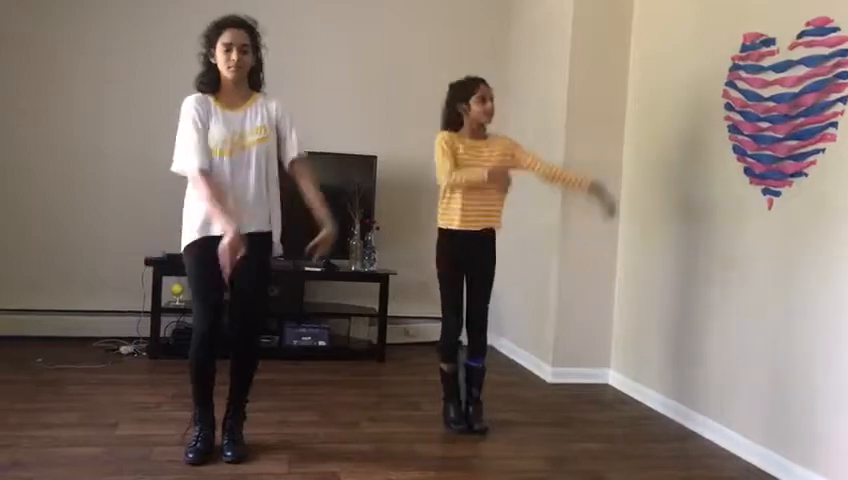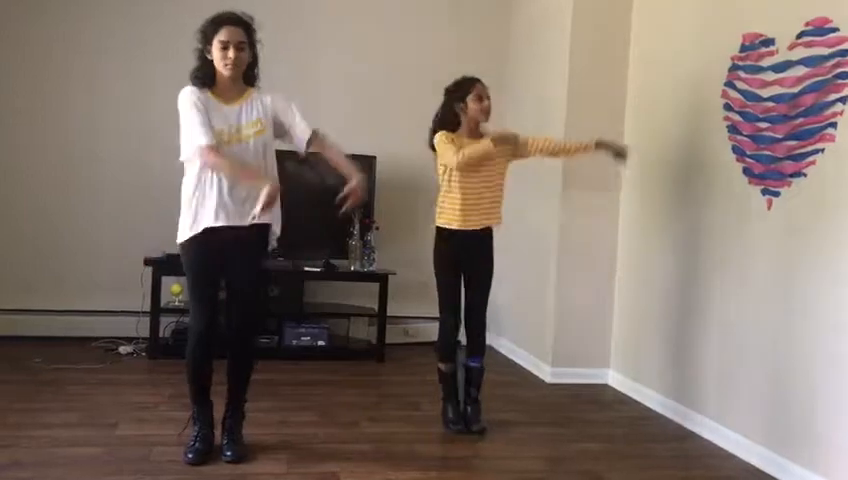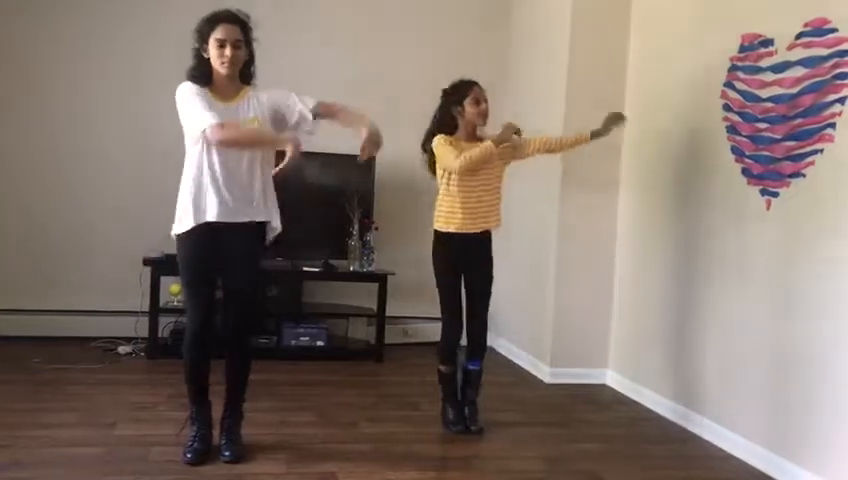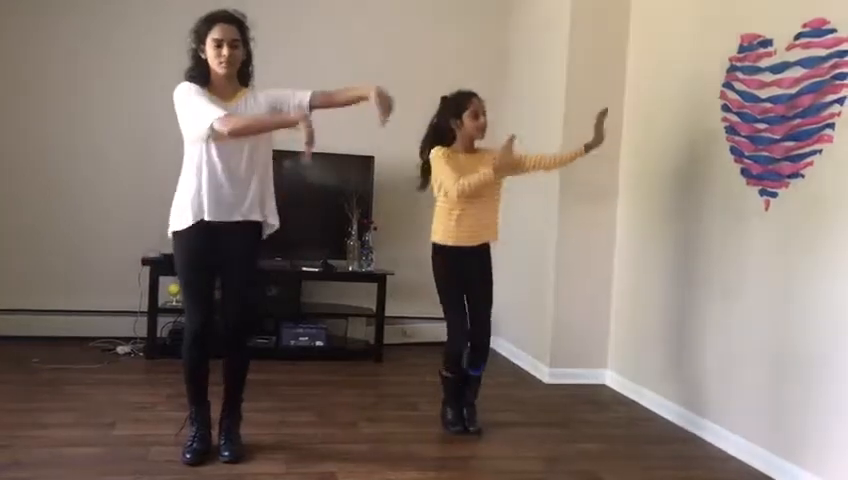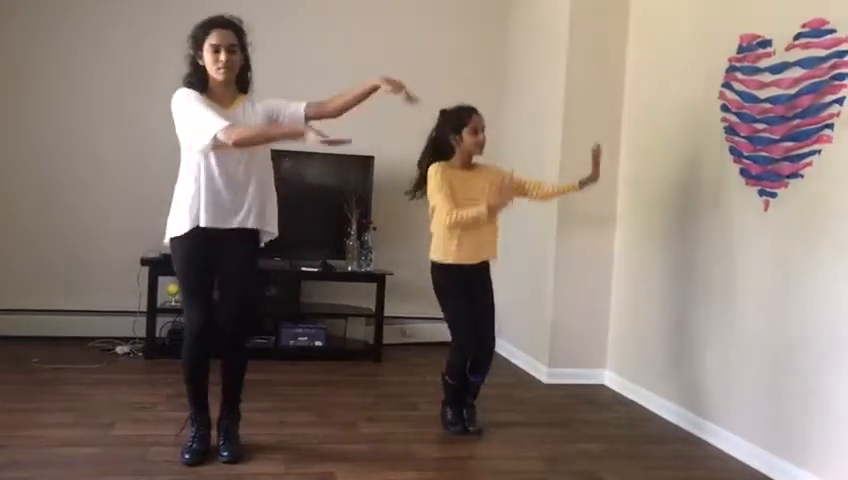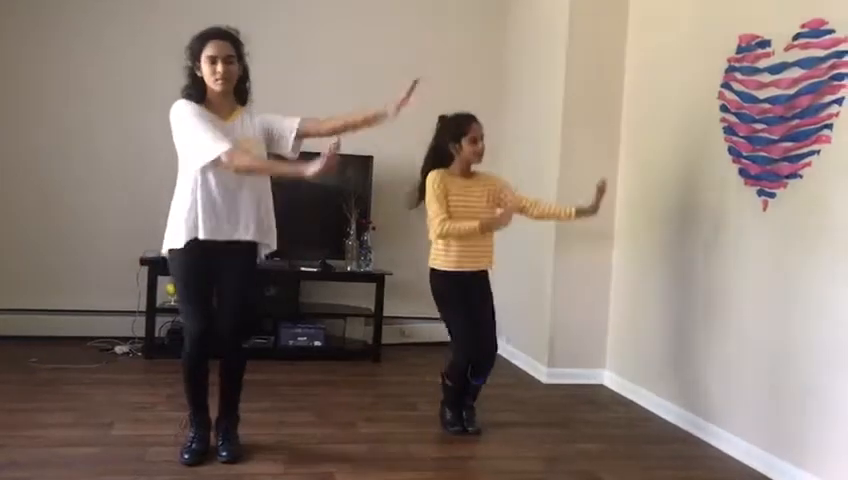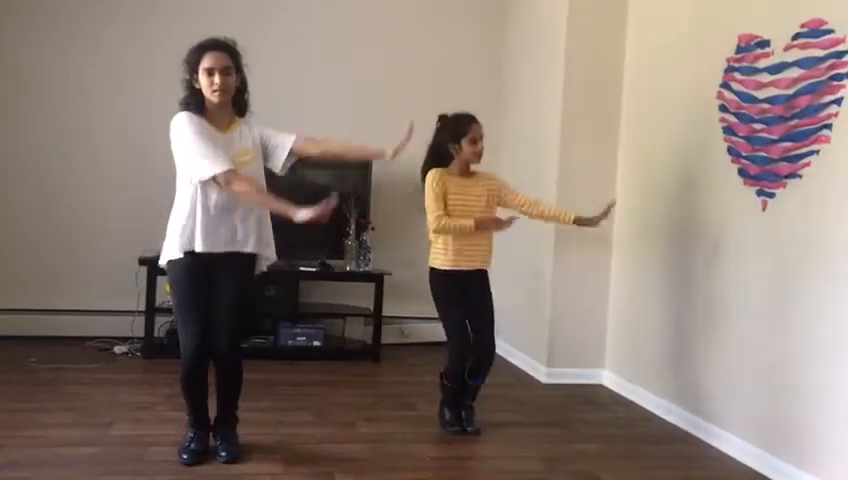
dt=0.1s
person 1, frame 1
left shoulder: (270, 110)
right shoulder: (195, 107)
left elbow: (298, 165)
right elbow: (197, 176)
left wrist: (325, 220)
right wrist: (227, 227)
left hip: (257, 235)
right hip: (206, 234)
left knee: (247, 333)
right knee: (206, 330)
left ankle: (233, 426)
right ankle: (202, 425)
person 1, frame 2
left shoulder: (268, 103)
right shoulder: (192, 97)
left elbow: (314, 138)
right elbow: (208, 152)
left wrist: (353, 173)
right wrist: (262, 180)
left hip: (253, 228)
right hip: (202, 228)
left knee: (243, 328)
right knee: (203, 327)
left ankle: (232, 425)
right ankle: (201, 425)
person 1, frame 3
left shoulder: (266, 100)
right shoulder: (189, 94)
left elbow: (323, 107)
right elbow: (220, 134)
left wrist: (366, 125)
right wrist: (282, 137)
left hip: (246, 224)
right hip: (198, 224)
left knee: (239, 326)
right knee: (199, 325)
left ankle: (231, 425)
right ankle: (199, 425)
person 1, frame 4
left shoulder: (265, 99)
right shoulder: (188, 93)
left elbow: (326, 98)
right elbow: (228, 126)
left wrist: (369, 91)
right wrist: (296, 120)
left hip: (243, 223)
right hip: (196, 221)
left knee: (238, 325)
right knee: (198, 324)
left ankle: (230, 424)
right ankle: (198, 425)
person 1, frame 5
left shoulder: (261, 107)
right shoulder: (186, 101)
left elbow: (325, 107)
right elbow: (234, 136)
left wrist: (377, 84)
right wrist: (303, 130)
left hip: (241, 231)
right hip: (193, 229)
left knee: (233, 330)
right knee: (198, 329)
left ankle: (229, 425)
right ankle: (199, 426)
person 1, frame 6
left shoulder: (258, 121)
right shoulder: (185, 112)
left elbow: (319, 127)
right elbow: (235, 161)
left wrist: (384, 114)
right wrist: (304, 170)
left hip: (239, 242)
right hip: (192, 239)
left knee: (231, 335)
right knee: (198, 334)
left ankle: (227, 426)
right ankle: (199, 426)
person 1, frame 7
left shoulder: (256, 132)
right shoulder: (185, 125)
left elbow: (313, 149)
right elbow: (230, 182)
left wrist: (380, 154)
right wrist: (294, 211)
left hip: (238, 252)
right hip: (190, 251)
left knee: (226, 344)
right knee: (195, 344)
left ankle: (226, 426)
right ankle: (198, 427)
person 2, frame 1
left shoulder: (504, 145)
right shoulder: (446, 141)
left elbow: (545, 168)
right elbow: (448, 179)
left wrist: (587, 185)
right wrist: (489, 174)
left hip: (483, 240)
right hip: (452, 238)
left knee: (478, 322)
right knee: (452, 321)
left ankle: (473, 402)
right ankle: (451, 402)
person 2, frame 2
left shoulder: (504, 143)
right shoulder: (444, 139)
left elbow: (548, 147)
right elbow: (459, 161)
left wrist: (596, 145)
right wrist: (493, 141)
left hip: (481, 239)
right hip: (450, 237)
left knee: (477, 322)
right knee: (450, 321)
left ankle: (472, 401)
right ankle: (449, 401)
person 2, frame 3
left shoulder: (503, 145)
right shoulder: (442, 142)
left elbow: (547, 145)
right elbow: (461, 164)
left wrist: (596, 133)
right wrist: (495, 142)
left hip: (480, 242)
right hip: (449, 241)
left knee: (478, 326)
right knee: (452, 324)
left ankle: (469, 403)
right ankle: (450, 404)
person 2, frame 4
left shoulder: (495, 159)
right shoulder: (440, 155)
left elbow: (542, 161)
right elbow: (458, 190)
left wrist: (589, 145)
right wrist: (496, 168)
left hip: (479, 254)
right hip: (448, 253)
left knee: (481, 334)
right knee: (460, 333)
left ankle: (468, 403)
right ankle: (450, 403)
person 2, frame 5
left shoulder: (491, 174)
right shoulder: (438, 172)
left elbow: (537, 190)
right elbow: (449, 219)
left wrist: (584, 181)
right wrist: (494, 206)
left hip: (479, 270)
right hip: (447, 269)
left knee: (485, 346)
right knee: (464, 343)
left ankle: (467, 405)
right ankle: (450, 405)
person 2, frame 6
left shoulder: (490, 183)
right shoulder: (437, 179)
left elbow: (534, 208)
right elbow: (441, 228)
left wrist: (583, 211)
right wrist: (487, 224)
left hip: (477, 277)
right hip: (446, 275)
left knee: (487, 351)
right knee: (465, 349)
left ankle: (467, 406)
right ankle: (449, 405)
person 2, frame 7
left shoulder: (490, 183)
right shoulder: (436, 177)
left elbow: (531, 207)
right elbow: (436, 223)
left wrist: (582, 220)
right wrist: (482, 223)
left hip: (477, 276)
right hip: (445, 275)
left knee: (485, 351)
right knee: (462, 348)
left ankle: (465, 406)
right ankle: (448, 405)
